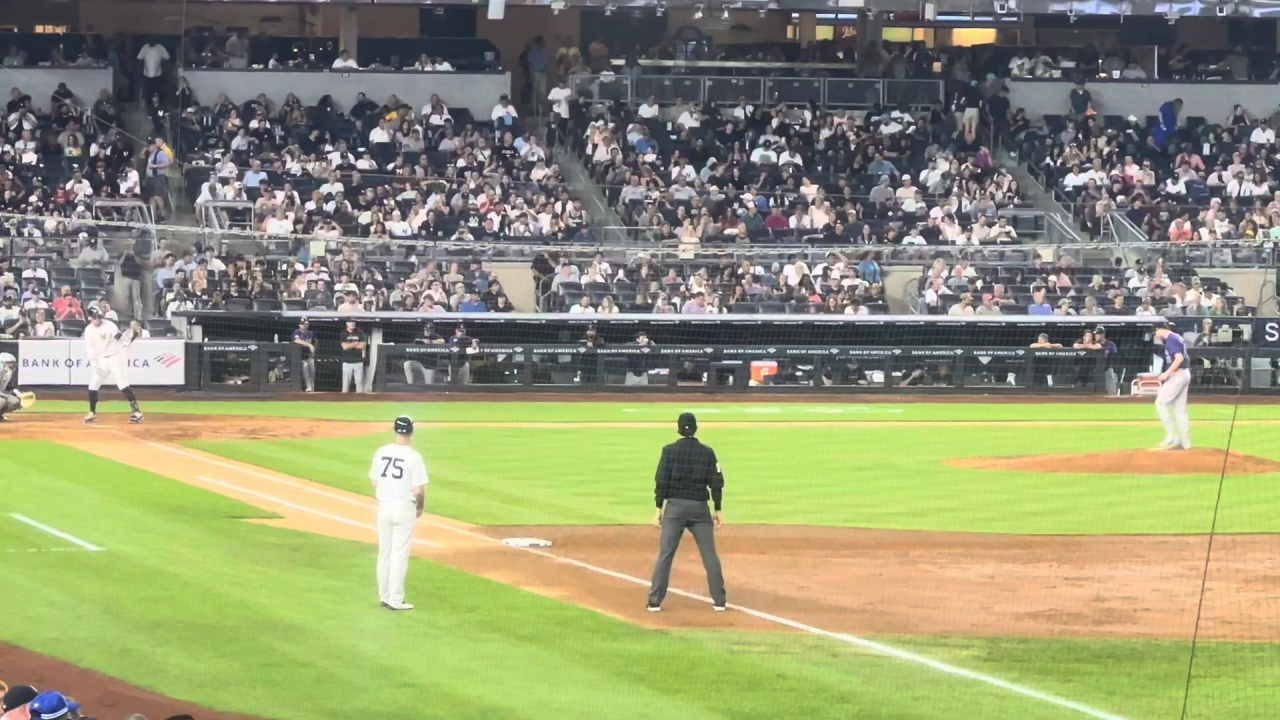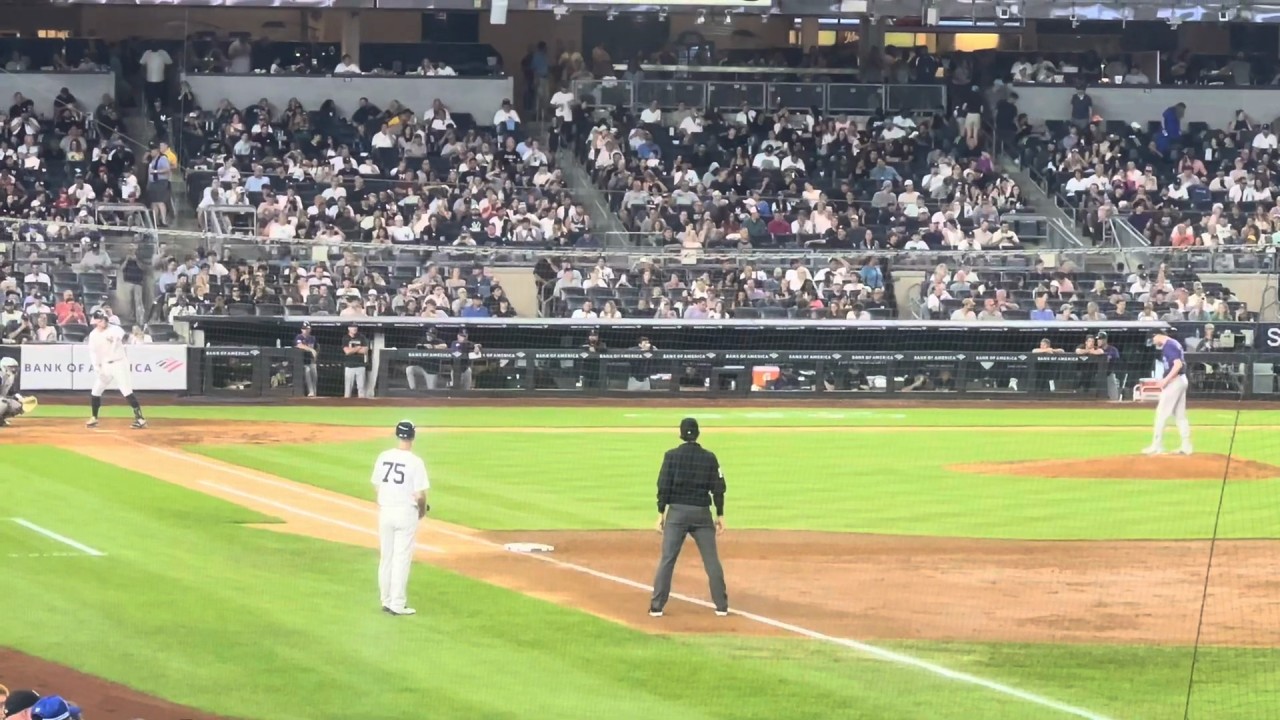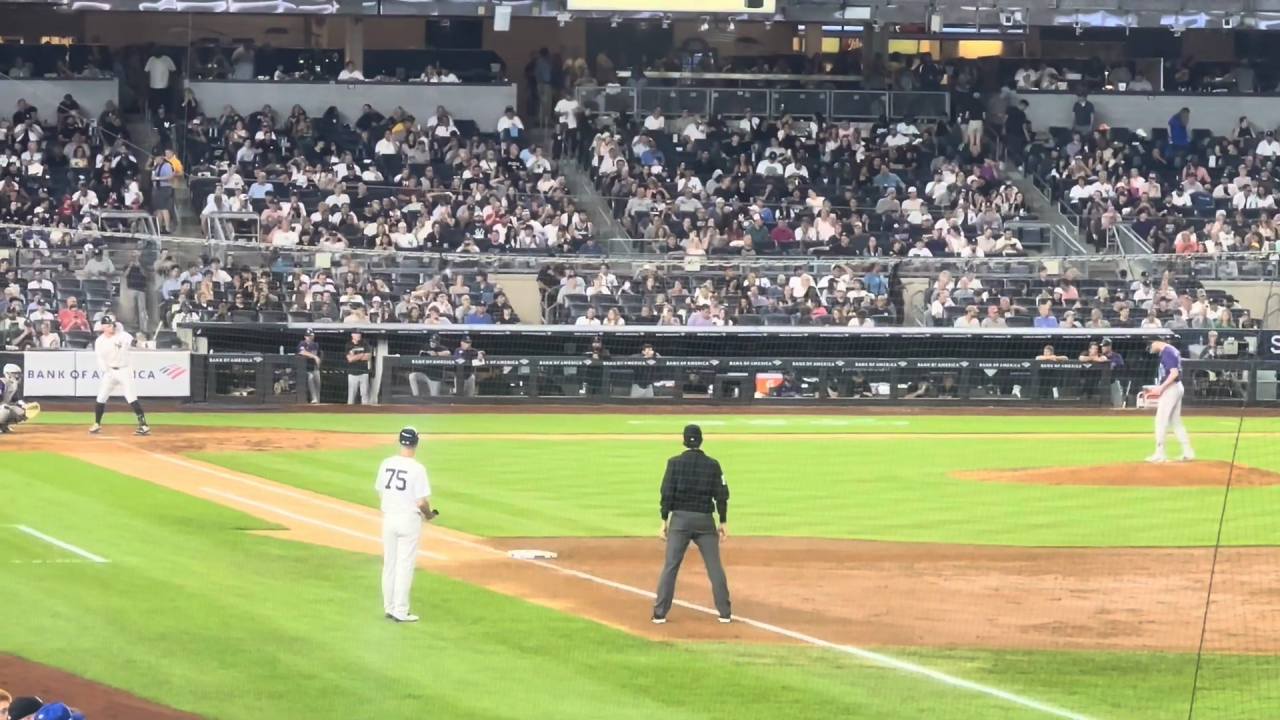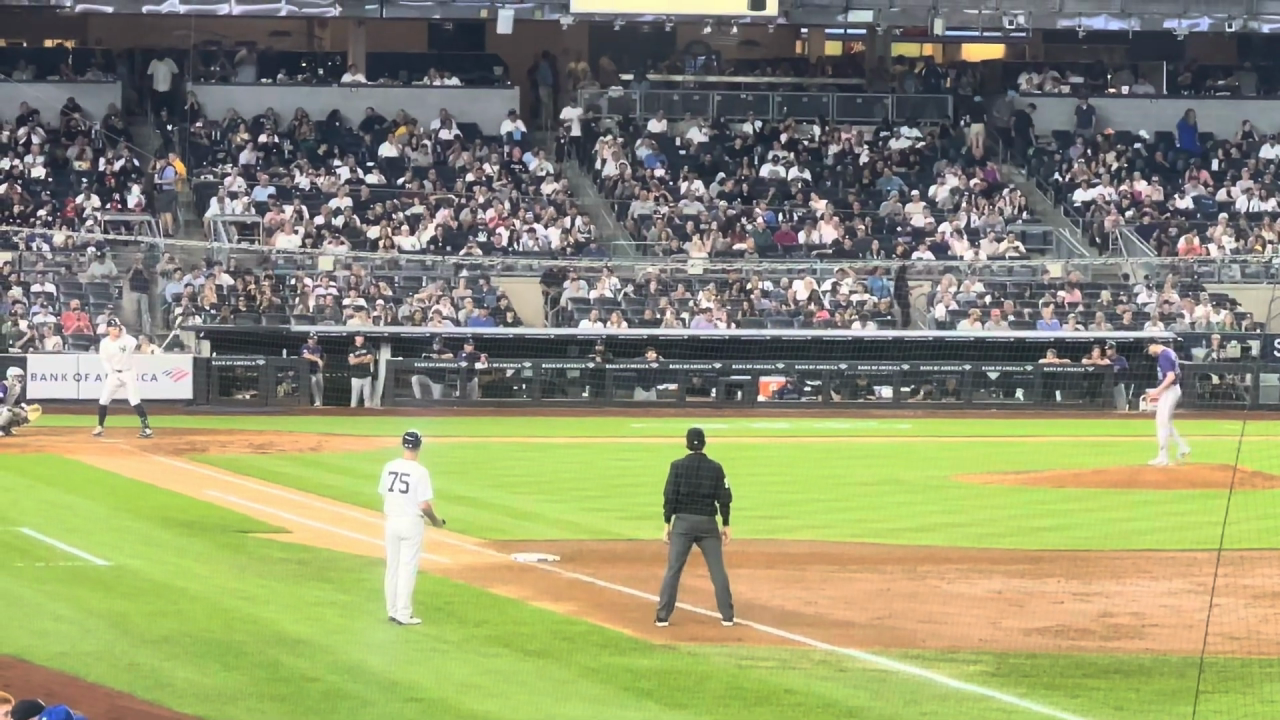
dt=0.2s
person 1, frame 1
left shoulder: (669, 450)
right shoulder: (707, 452)
left elbow: (661, 482)
right elbow: (716, 483)
left wrist: (659, 508)
right wrist: (717, 510)
left hip: (675, 506)
right hip: (699, 507)
left knee: (665, 554)
right knee: (710, 555)
left ankle: (655, 602)
right ankle: (719, 601)
person 1, frame 2
left shoulder: (672, 455)
right shoulder: (709, 457)
left elbow: (663, 487)
right elbow: (718, 488)
left wrist: (661, 513)
right wrist: (719, 515)
left hip: (677, 511)
right hip: (701, 513)
left knee: (667, 559)
right knee: (712, 560)
left ankle: (656, 606)
right ankle: (721, 606)
person 1, frame 3
left shoulder: (675, 463)
right shoulder: (712, 464)
left elbow: (667, 494)
right elbow: (721, 496)
left wrist: (664, 520)
right wrist: (723, 522)
left hip: (680, 518)
right hip: (705, 519)
left knee: (670, 566)
right knee: (715, 567)
left ankle: (660, 613)
right ankle: (725, 613)
person 1, frame 4
left shoulder: (678, 465)
right shoulder: (715, 467)
left elbow: (670, 497)
right elbow: (724, 499)
left wrist: (667, 524)
right wrist: (725, 525)
left hip: (683, 521)
right hip: (708, 523)
left knee: (673, 569)
right knee: (718, 570)
left ankle: (662, 617)
right ankle: (727, 616)
person 2, frame 1
left shoulder: (381, 452)
right shoulder: (414, 456)
left elbow: (374, 484)
right elbow: (418, 490)
right wrist: (420, 507)
left hip: (384, 507)
right hip: (404, 508)
left knee: (384, 553)
right knee: (400, 554)
left ankle: (384, 596)
right ankle: (395, 600)
person 2, frame 2
left shoulder: (383, 457)
right shoulder: (415, 461)
left elbow: (376, 489)
right elbow: (420, 495)
right wrist: (422, 510)
left hip: (385, 512)
right hip: (406, 513)
left knee: (386, 558)
right knee: (402, 559)
left ankle: (386, 601)
right ankle: (397, 605)
person 2, frame 3
left shoulder: (386, 464)
right shoulder: (417, 468)
left elbow: (381, 495)
right elbow: (421, 501)
right wrist: (429, 514)
left hip: (389, 518)
right hip: (409, 520)
left knee: (389, 565)
right knee: (405, 566)
left ankle: (389, 608)
right ankle: (400, 611)
person 2, frame 4
left shoulder: (389, 467)
right shoulder: (420, 471)
left elbow: (384, 497)
right elbow: (424, 505)
right wrist: (435, 520)
left hip: (391, 522)
right hip: (411, 523)
left knee: (392, 568)
right knee: (407, 569)
left ankle: (392, 611)
right ankle: (403, 615)
